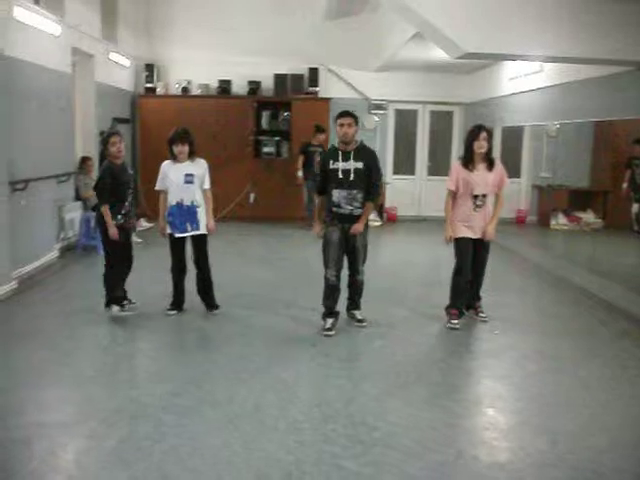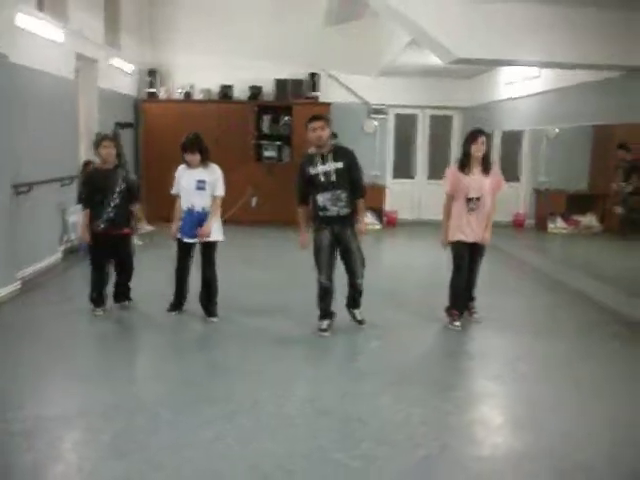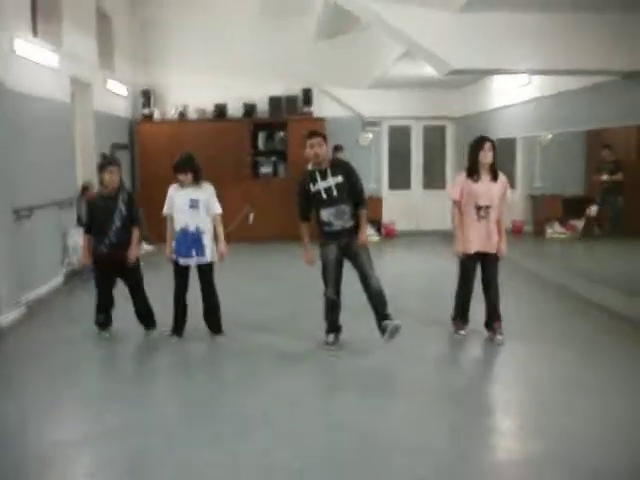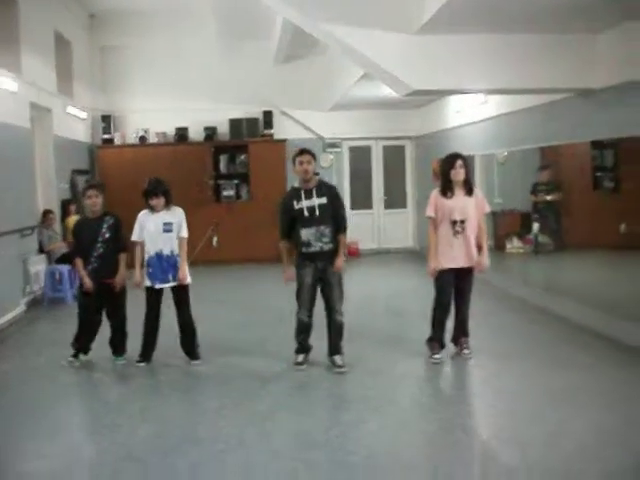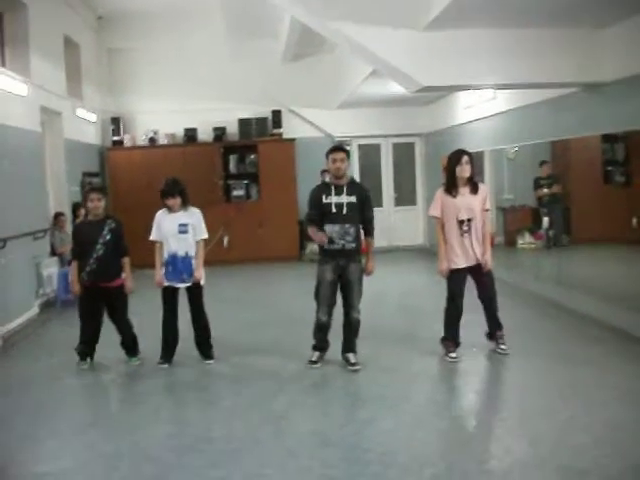
dt=0.5s
person 1, frame 1
left shoulder: (368, 156)
right shoulder: (328, 156)
left elbow: (373, 192)
right elbow: (321, 191)
left wrist: (362, 221)
right wrist: (318, 221)
left hip: (357, 223)
right hip: (333, 223)
left knee: (357, 270)
right knee: (332, 271)
left ankle: (354, 308)
right ankle: (329, 315)
person 1, frame 2
left shoulder: (345, 155)
right shoulder: (306, 163)
left elbow: (359, 189)
right elbow: (302, 200)
left wrist: (361, 219)
right wrist: (302, 230)
left hip: (347, 224)
right hip: (322, 226)
left knee: (357, 271)
right knee: (324, 275)
left ankle: (354, 306)
right ankle: (325, 316)
person 1, frame 3
left shoulder: (344, 168)
right shoulder: (306, 180)
left elbow: (360, 200)
right elbow: (304, 217)
left wrist: (363, 229)
right wrist: (306, 247)
left hip: (353, 235)
right hip: (329, 241)
left knee: (370, 278)
right knee: (331, 289)
left ankle: (384, 321)
right ankle: (332, 330)
person 1, frame 4
left shoulder: (330, 192)
right shoulder: (290, 198)
left elbow: (341, 226)
right elbow: (285, 235)
left wrist: (341, 255)
right wrist: (287, 266)
left hip: (330, 261)
right hip: (305, 262)
left knee: (335, 310)
right knee: (304, 310)
left ankle: (335, 353)
right ankle: (302, 350)
person 1, frame 5
left shoulder: (360, 191)
right shoulder: (318, 192)
left elbow: (368, 227)
right elbow: (311, 223)
left wrist: (370, 258)
right wrist: (316, 234)
left hip: (353, 259)
right hip: (328, 259)
left knee: (352, 308)
right knee: (323, 307)
left ankle: (349, 350)
right ankle: (319, 347)
person 2, frame 1
left shoulder: (496, 167)
right shoulder: (459, 167)
left elbow: (499, 199)
right elbow: (450, 199)
left wrist: (492, 224)
right wrist: (448, 226)
left hip: (484, 228)
right hip: (463, 227)
left knee: (479, 269)
right knee: (463, 269)
left ankle: (473, 303)
right ankle: (454, 310)
person 2, frame 2
left shoulder: (492, 172)
right shoulder: (455, 171)
left elbow: (492, 203)
right elbow: (448, 202)
left wrist: (488, 230)
right wrist: (445, 230)
left hip: (479, 231)
right hip: (459, 231)
left knee: (472, 271)
right knee: (460, 270)
left ankle: (468, 302)
right ankle: (454, 310)
person 2, frame 3
left shoulder: (500, 179)
right shoulder: (463, 179)
left elbow: (501, 212)
right elbow: (456, 211)
left wrist: (502, 239)
right wrist: (459, 240)
left hip: (491, 241)
right hip: (469, 241)
left knee: (491, 283)
right knee: (466, 282)
left ankle: (494, 324)
right ankle: (460, 319)
person 2, frame 4
left shoulder: (475, 194)
right shoulder: (438, 195)
left elbow: (481, 226)
right elbow: (432, 228)
left wrist: (484, 253)
right wrist: (432, 258)
left hip: (468, 257)
right hip: (445, 258)
left knee: (463, 301)
right knee: (443, 301)
left ankle: (461, 338)
right ankle: (436, 342)
person 2, frame 5
left shoulder: (481, 191)
right shoulder: (443, 194)
left elbow: (485, 223)
right elbow: (440, 228)
left wrist: (488, 252)
right wrist: (442, 258)
left hip: (479, 255)
right hip: (455, 257)
left knee: (489, 295)
right knee: (454, 301)
left ankle: (497, 334)
right ankle: (450, 342)
person 3, frame 1
left shoulder: (200, 165)
right shoulder: (166, 166)
left elbow: (207, 193)
right elbow: (163, 195)
left wrist: (210, 218)
right wrist: (161, 219)
left hip: (197, 220)
right hip: (175, 221)
left knee: (201, 261)
right knee: (177, 264)
left ankle: (209, 300)
right ankle: (177, 302)
person 3, frame 2
left shoulder: (213, 170)
right shoulder: (181, 171)
left elbow: (217, 200)
right elbow: (178, 199)
left wrist: (208, 224)
right wrist: (175, 222)
left hip: (207, 227)
right hip: (186, 226)
left knee: (208, 269)
right knee: (181, 266)
left ankle: (210, 308)
right ankle: (178, 302)
person 3, frame 3
left shoulder: (207, 189)
right shoulder: (173, 191)
left elbow: (216, 217)
right elbow: (170, 219)
left wrist: (221, 242)
right wrist: (169, 245)
left hip: (203, 247)
right hip: (181, 247)
left knee: (208, 287)
right knee: (180, 289)
left ankle: (215, 326)
right ankle: (177, 328)
person 3, frame 4
left shoulder: (177, 213)
right shoulder: (143, 217)
left elbow: (183, 242)
right elbow: (139, 246)
left wrist: (183, 267)
right wrist: (137, 271)
left hip: (176, 271)
right hip: (152, 273)
left knee: (184, 312)
right knee: (151, 314)
left ankle: (192, 351)
right ankle: (146, 353)
person 3, frame 5
left shoulder: (194, 214)
right shoulder: (160, 216)
left elbow: (200, 243)
right elbow: (158, 245)
left wrist: (199, 269)
right wrist: (158, 271)
left hip: (191, 271)
right hip: (169, 273)
left knee: (198, 311)
right knee: (169, 313)
left ankle: (206, 349)
right ankle: (167, 353)
person 4, frame 1
left shoulder: (125, 168)
right shoulder: (107, 170)
right elbow: (103, 200)
left wrist: (132, 218)
right wrist: (110, 225)
left hip: (123, 223)
right hip: (111, 224)
left knee: (125, 262)
right knee: (115, 262)
left ankle: (118, 298)
right ankle: (115, 302)
person 4, frame 2
left shoulder: (122, 174)
right shoulder: (91, 176)
left elbow: (132, 200)
right elbow: (86, 205)
right wrist: (84, 229)
left hip: (121, 229)
right hip: (99, 231)
left knee: (126, 265)
right knee: (99, 267)
left ankle: (121, 297)
right ankle: (98, 302)
person 4, frame 3
left shoulder: (126, 196)
right shoulder: (94, 201)
left elbow: (135, 224)
right elbow: (89, 230)
left wrist: (135, 247)
right wrist: (87, 253)
left hip: (126, 253)
right hip: (103, 255)
left knee: (137, 289)
right knee: (104, 291)
left ankle: (149, 324)
right ankle: (103, 324)
person 4, frame 4
left shoulder: (113, 221)
right shoulder: (80, 225)
left elbow: (122, 250)
right elbow: (77, 255)
left wrist: (122, 273)
right wrist: (84, 277)
left hip: (113, 279)
right hip: (91, 280)
left knee: (117, 317)
right knee: (88, 317)
left ankle: (119, 351)
right ankle: (79, 350)
person 4, frame 5
left shoulder: (113, 224)
right shoulder: (80, 228)
left elbow: (123, 253)
right elbow: (75, 257)
left wrist: (128, 277)
right wrist: (74, 281)
left hip: (113, 282)
right hip: (88, 284)
left knee: (121, 319)
right knee: (88, 321)
left ankle: (132, 352)
right ankle: (85, 354)
